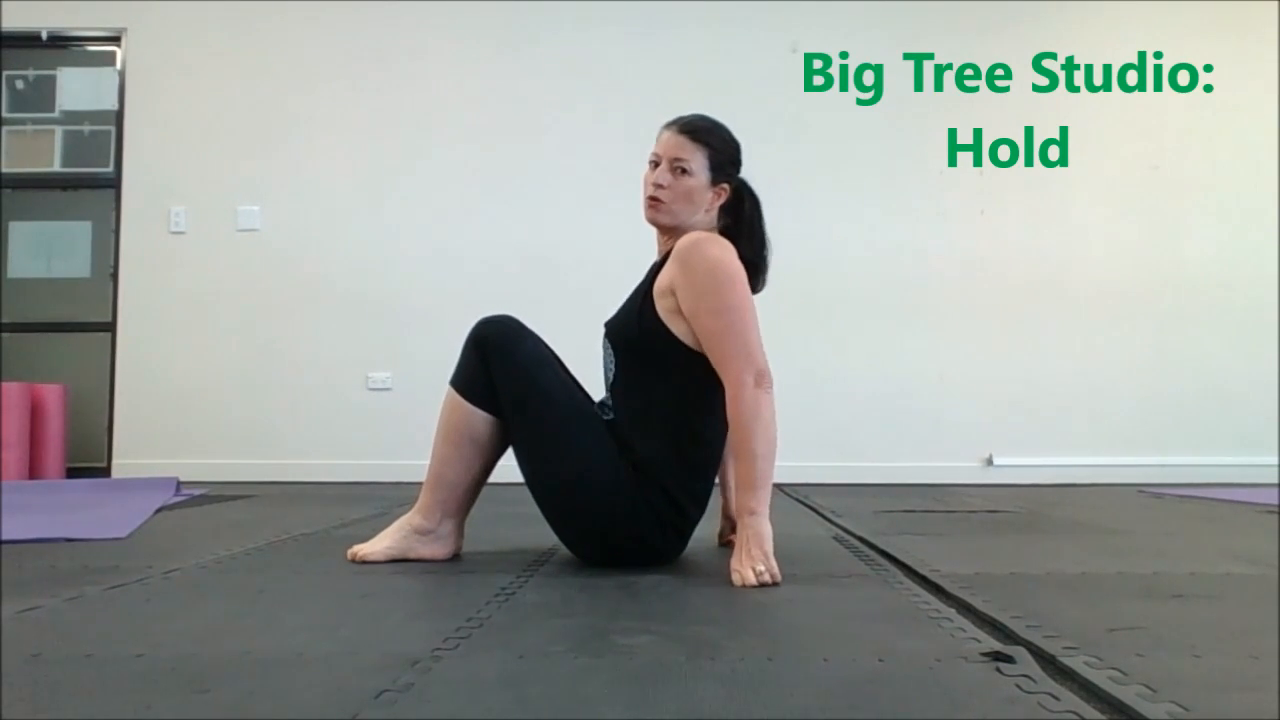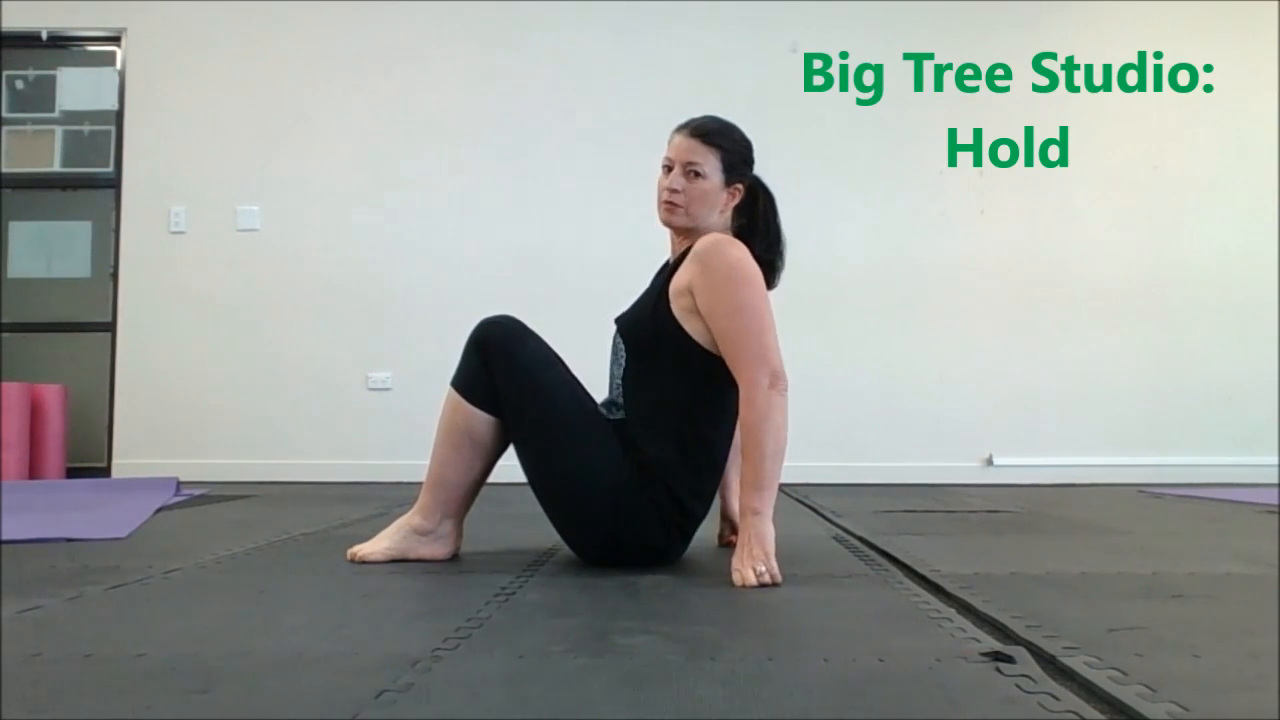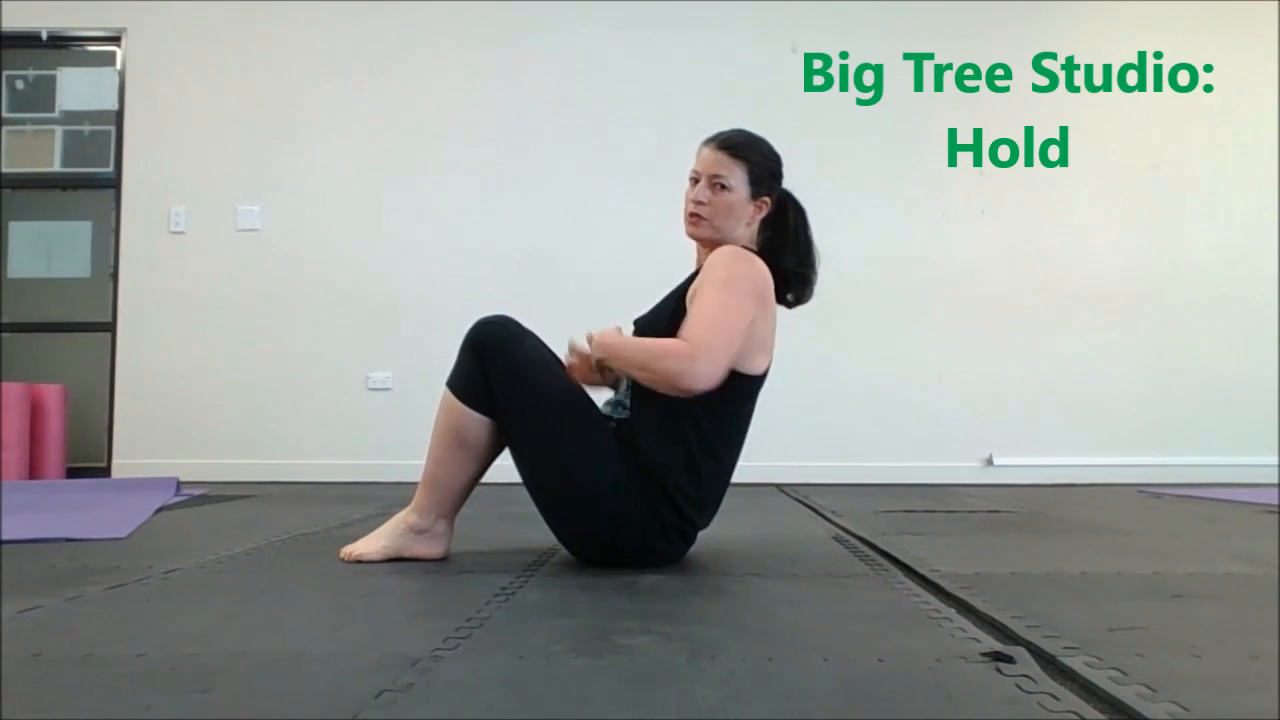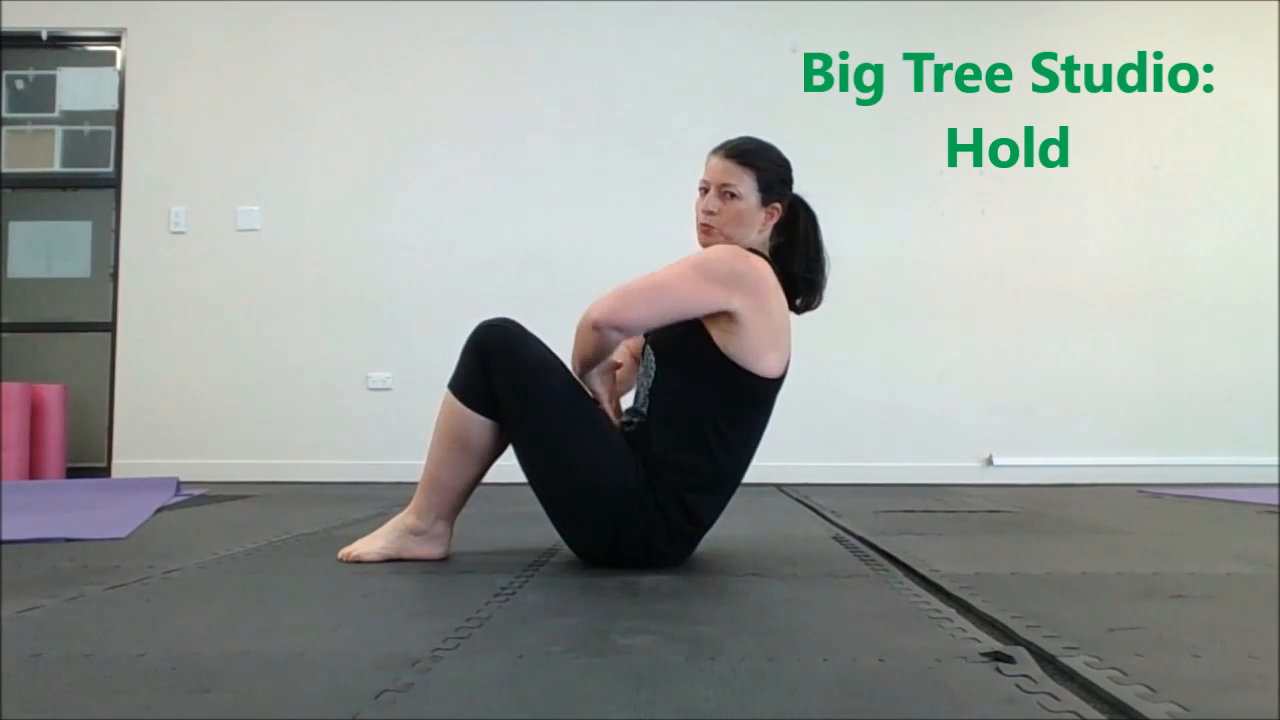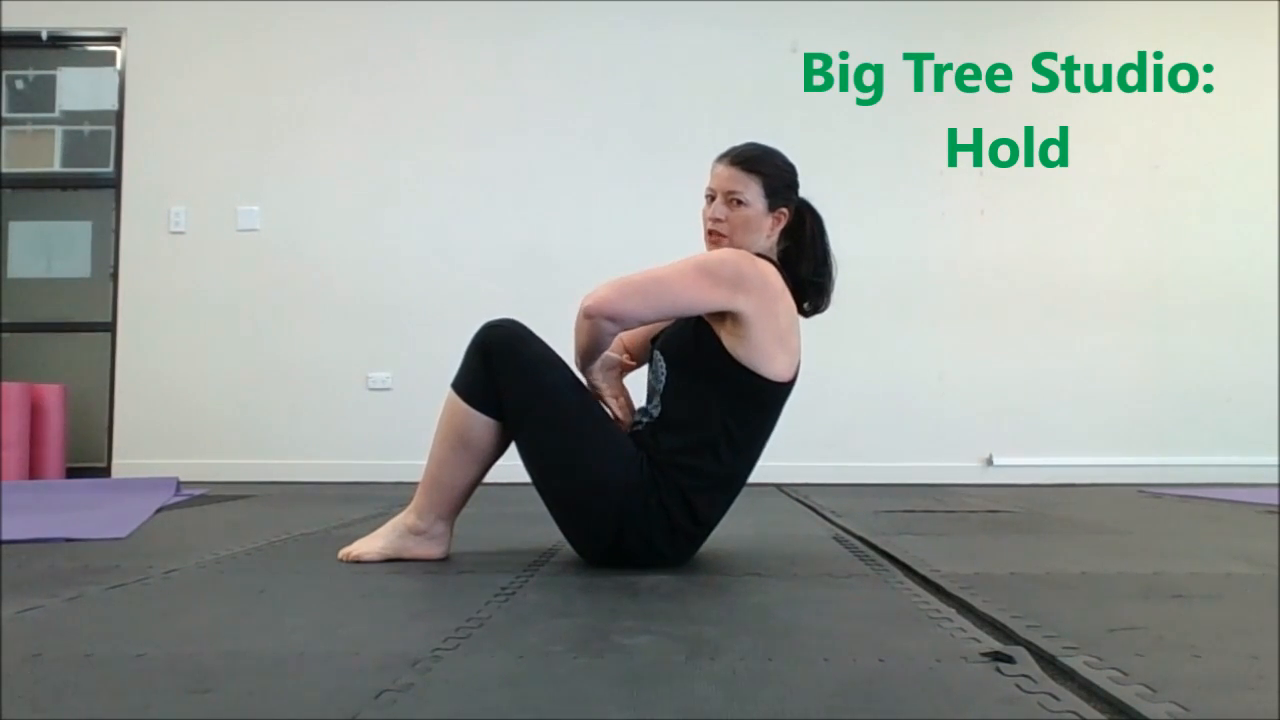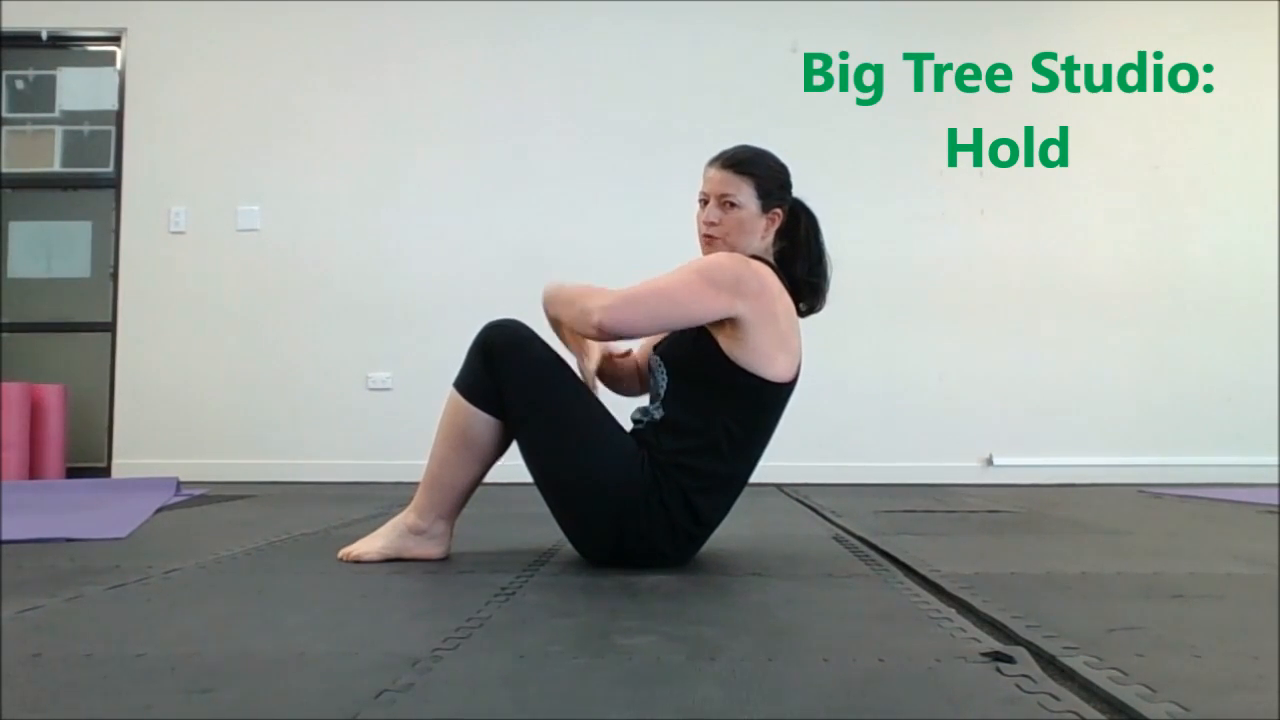
dt=0.5s
person 1, frame 1
left shoulder: (702, 255)
right shoulder: (679, 264)
left elbow: (752, 384)
right elbow: (714, 398)
left wrist: (756, 524)
right wrist: (732, 508)
left hip: (633, 518)
right hip: (636, 508)
left knee: (497, 343)
right knee: (501, 351)
left ankle: (430, 528)
right ankle: (438, 524)
person 1, frame 2
left shoulder: (719, 257)
right shoulder: (687, 265)
left elbow: (766, 384)
right elbow: (720, 394)
left wrist: (757, 522)
right wrist: (732, 507)
left hip: (635, 515)
right hip: (639, 506)
left knee: (498, 344)
right knee: (503, 352)
left ankle: (430, 527)
right ankle: (437, 522)
person 1, frame 3
left shoulder: (738, 270)
right shoulder: (717, 274)
left elbow: (694, 370)
left wrist: (610, 348)
right wrist: (610, 360)
left hip: (636, 517)
right hip: (639, 511)
left knee: (495, 344)
right knee: (507, 360)
left ankle: (425, 526)
right ankle: (430, 519)
person 1, frame 4
left shoulder: (737, 270)
right shoulder: (726, 285)
left elbow: (605, 317)
right elbow: (635, 354)
left wrist: (585, 368)
right wrist: (598, 375)
left hip: (643, 517)
right hip: (650, 508)
left knee: (497, 346)
right knee: (508, 362)
left ankle: (424, 526)
right ankle: (428, 522)
person 1, frame 5
left shoulder: (745, 275)
right shoulder: (725, 299)
left elbow: (601, 307)
right elbow: (620, 343)
left wrist: (591, 366)
right wrist: (603, 372)
left hip: (645, 517)
right hip: (651, 509)
left knee: (501, 347)
right knee: (508, 360)
left ankle: (424, 527)
right ankle: (429, 521)
person 1, frame 6
left shoulder: (742, 279)
right shoulder: (724, 298)
left elbow: (606, 315)
right elbow: (634, 376)
left wrist: (558, 298)
right wrist: (587, 343)
left hip: (647, 516)
right hip: (653, 509)
left knee: (504, 347)
right knee: (512, 356)
left ankle: (424, 527)
right ankle: (429, 521)
